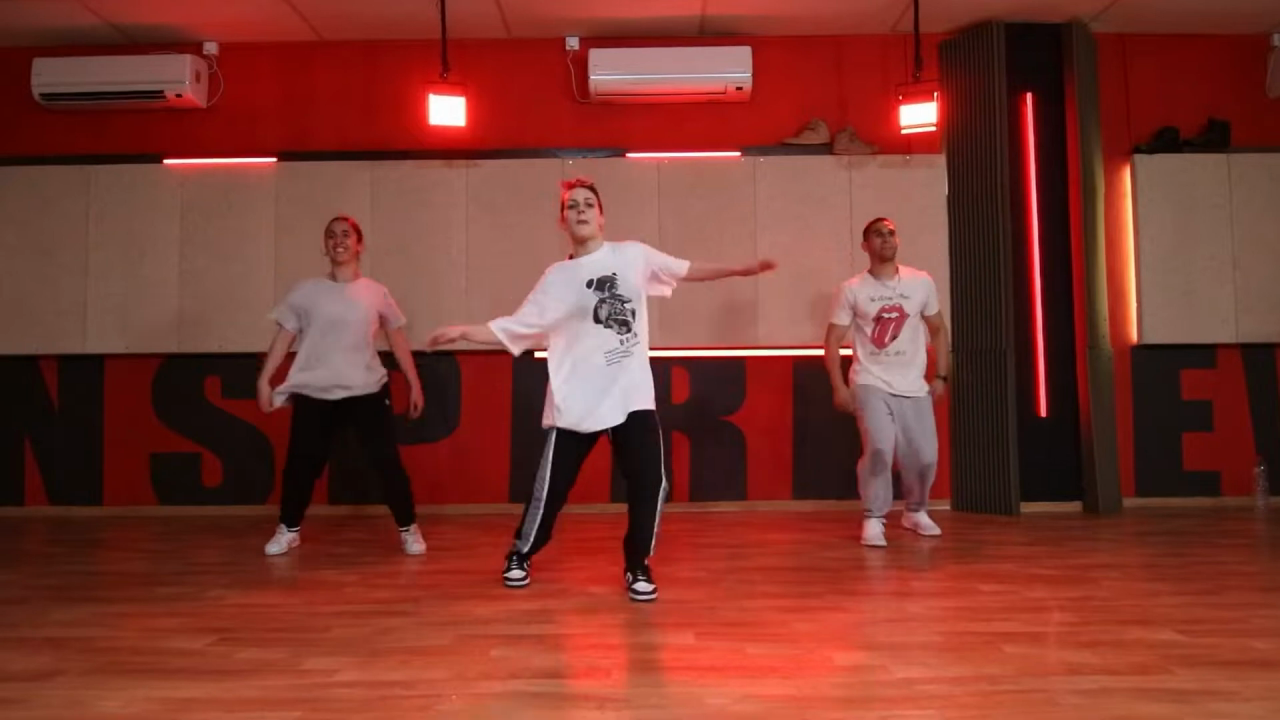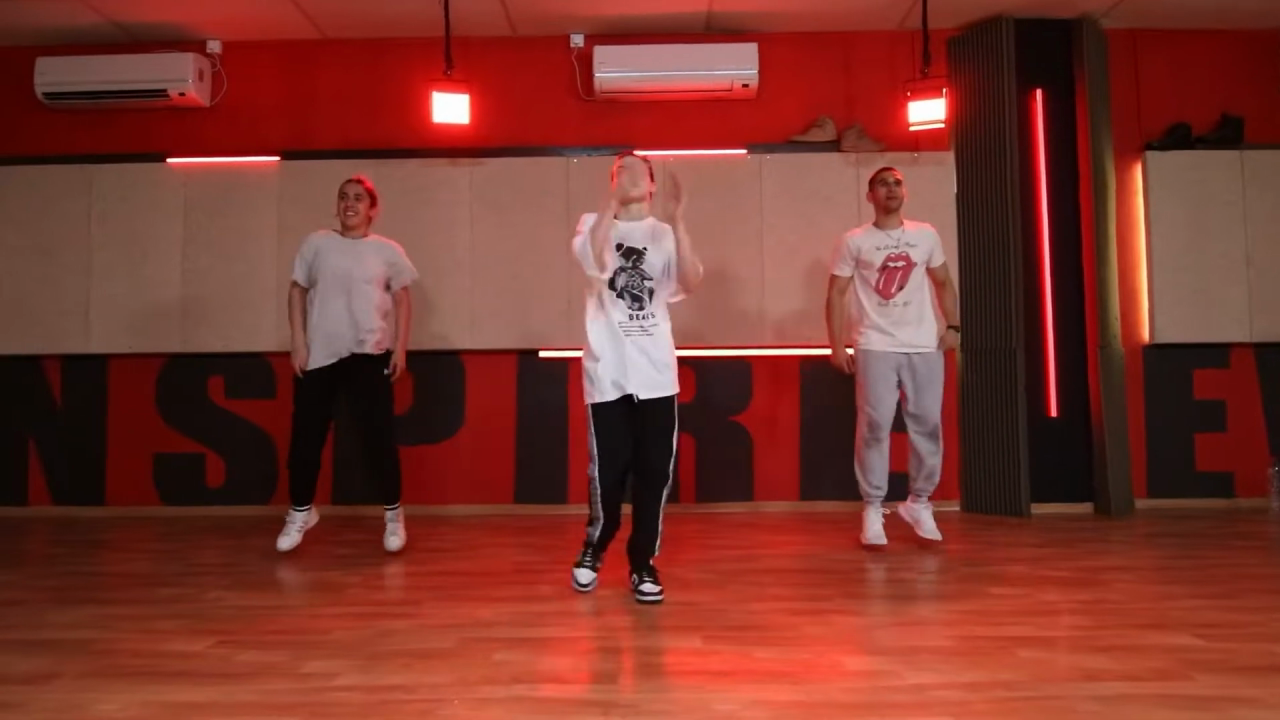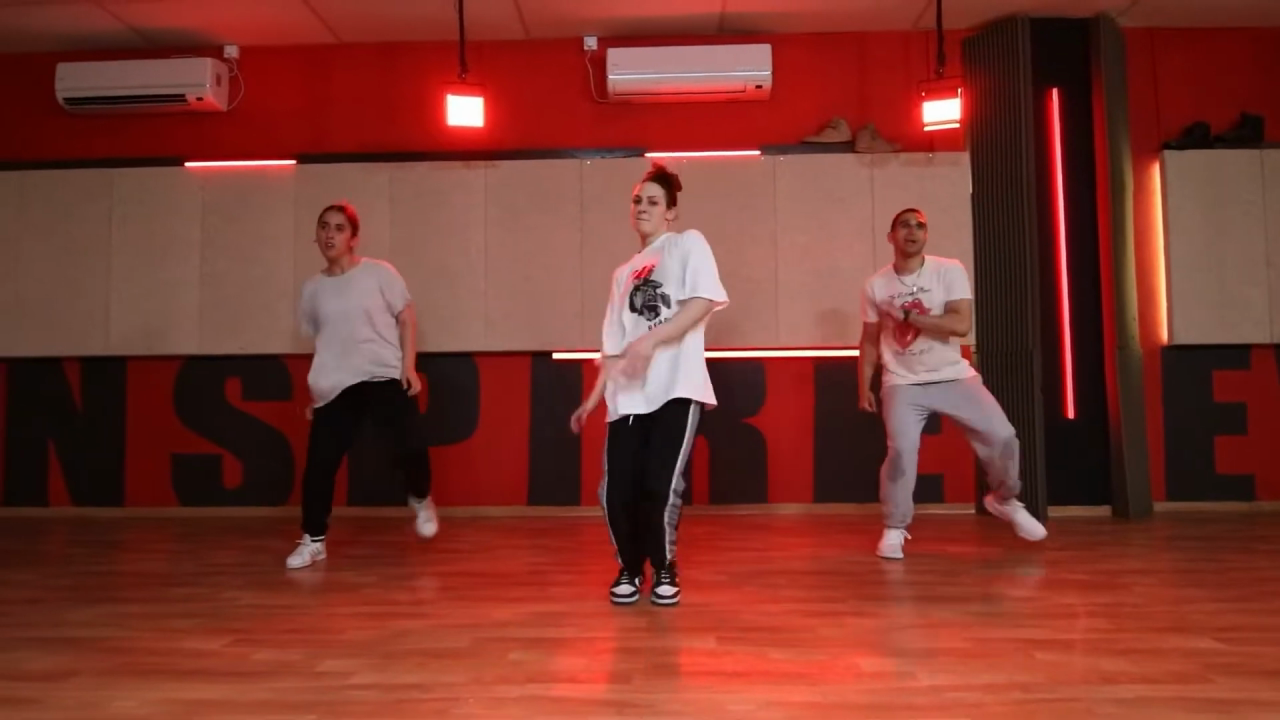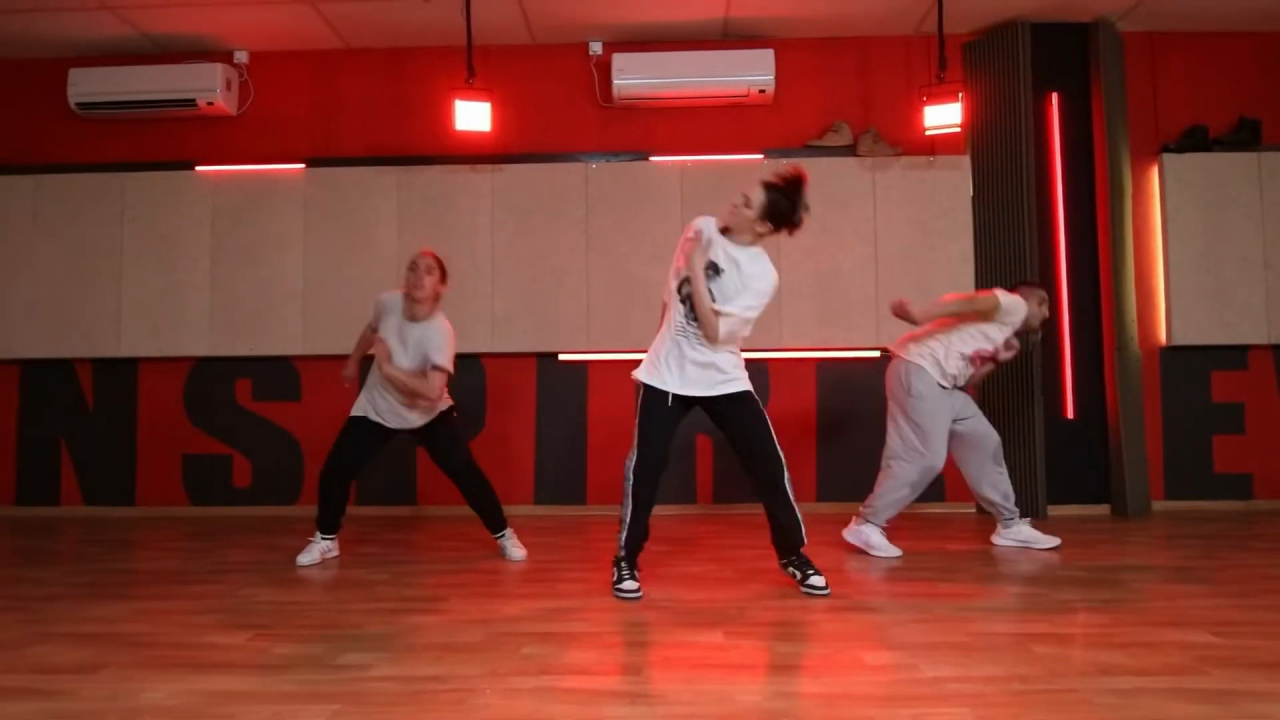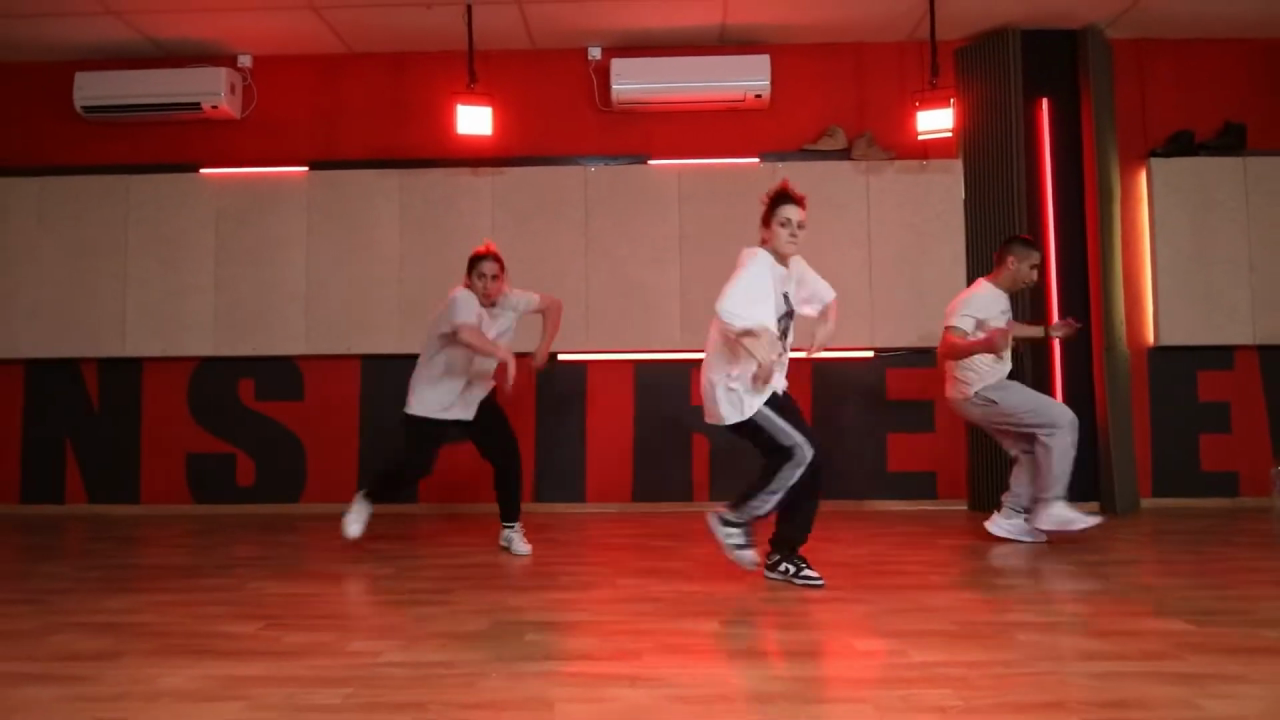
dt=0.4s
person 1, frame 1
left shoulder: (634, 254)
right shoulder: (558, 277)
left elbow: (684, 271)
right elbow: (518, 327)
left wrist: (738, 269)
right wrist: (464, 330)
left hip: (632, 394)
right hip: (576, 398)
left knee: (649, 481)
right knee: (551, 488)
left ankle: (636, 564)
right ankle: (520, 554)
person 1, frame 2
left shoulder: (668, 234)
right shoulder: (592, 223)
left elbow: (687, 283)
right elbow: (596, 261)
left wrist: (676, 221)
right wrist: (613, 200)
left hip: (656, 372)
right hip: (607, 370)
left knee: (655, 470)
right knee: (609, 469)
left ankle: (642, 563)
right ankle: (595, 546)
person 1, frame 3
left shoulder: (689, 244)
right shoulder: (623, 274)
left elbow: (707, 302)
right elbow: (614, 346)
left wrist: (652, 341)
right wrist: (592, 399)
left hip: (678, 385)
right hip: (630, 394)
left knee: (662, 482)
right knee: (617, 491)
left ankle: (663, 567)
right ankle: (631, 566)
person 1, frame 4
left shoulder: (761, 270)
right shoulder: (704, 229)
left elbow: (716, 329)
left wrist: (696, 280)
left hip: (723, 375)
right hip: (667, 369)
left knee: (767, 462)
right knee: (644, 463)
left ankle: (794, 558)
right ankle: (627, 559)
person 1, frame 5
left shoulder: (794, 267)
right shoulder: (757, 261)
left elbow: (827, 299)
right elbow: (731, 314)
left wrist: (825, 326)
right wrist: (760, 352)
left hip: (760, 386)
right hip: (734, 386)
left knee: (801, 460)
right knee: (800, 454)
left ankle: (783, 555)
right ankle: (734, 519)
person 2, frame 1
left shoulder: (377, 293)
right shoulder: (307, 291)
left elbow: (398, 338)
right elbow: (284, 334)
left wrist: (414, 384)
right wrist: (265, 378)
left hip: (367, 393)
right hip: (315, 395)
left knee: (388, 464)
right knee: (300, 468)
left ankle: (408, 527)
right ankle: (289, 528)
person 2, frame 2
left shoulder: (388, 250)
right shoulder: (316, 243)
left elbow: (402, 301)
right elbow: (297, 291)
left wrist: (400, 348)
right wrist: (298, 341)
left hip: (368, 355)
right hip: (319, 356)
left knee: (378, 434)
right knee: (306, 436)
left ankle: (392, 512)
right ankle: (301, 511)
person 2, frame 3
left shoulder: (379, 272)
right shoulder: (312, 289)
left elbow: (406, 318)
left wrist: (409, 365)
right wrist: (316, 390)
left hip: (383, 377)
right hip: (335, 386)
left knee: (409, 446)
right knee: (319, 464)
left ankle: (421, 499)
right ankle: (314, 540)
person 2, frame 4
left shoulder: (440, 333)
right shoulder: (389, 303)
left elbow: (430, 392)
left wrist: (387, 367)
right wrist: (353, 362)
left hip: (430, 413)
right hip: (376, 408)
left knee: (464, 472)
right knee: (336, 467)
left ankle: (503, 534)
right ankle: (326, 539)
person 2, frame 5
left shoulder: (511, 300)
right shoulder: (462, 297)
left elbow: (553, 305)
right elbow: (465, 335)
left wrist: (543, 347)
right wrist: (505, 355)
left hip: (477, 397)
right hip: (432, 403)
left knee: (508, 456)
right knee: (414, 466)
left ankle: (511, 529)
right ankle: (366, 500)
person 3, frame 1
left shoulder: (921, 282)
right shoulder: (851, 290)
left elbow: (938, 329)
right elbow: (833, 341)
left wrist: (940, 374)
right wrist: (838, 385)
left hip: (913, 387)
right hip: (870, 384)
left knee: (924, 457)
right knee: (880, 449)
left ankle: (915, 511)
right ankle: (873, 517)
person 3, frame 2
left shoulder: (925, 235)
right shoulder: (854, 242)
left elbow: (944, 284)
right elbow: (835, 295)
left wrist: (952, 327)
right wrist: (836, 344)
left hip: (924, 347)
right hip: (875, 347)
left knee: (928, 424)
right knee: (876, 423)
left ankle: (918, 503)
right ankle: (872, 508)
person 3, frame 3
left shoulder: (950, 271)
right shoulder: (874, 286)
left elbow: (963, 324)
right elbow: (869, 338)
left wrist: (909, 317)
right wrist: (864, 386)
left hip: (952, 375)
right hip: (903, 383)
left knee: (1001, 436)
right knee: (900, 452)
left ankle: (1005, 499)
right ankle: (894, 528)
person 3, frame 4
left shoulder: (998, 337)
right shoulder: (1012, 306)
left elbow: (966, 382)
right elbow: (974, 302)
left wrist: (996, 360)
right wrist: (922, 314)
left hip: (942, 384)
right hip: (916, 371)
left knee: (985, 443)
right knee: (925, 460)
left ankle: (1010, 525)
right ankle: (866, 524)
person 3, frame 5
left shoulder: (998, 294)
right shoulder: (979, 297)
right elbow: (948, 347)
left wrist: (1049, 331)
right wrist: (989, 343)
left hip: (988, 387)
right hip: (981, 390)
left knee: (1031, 447)
right knee: (1063, 422)
left ankle: (1009, 518)
right ankle: (1051, 508)
